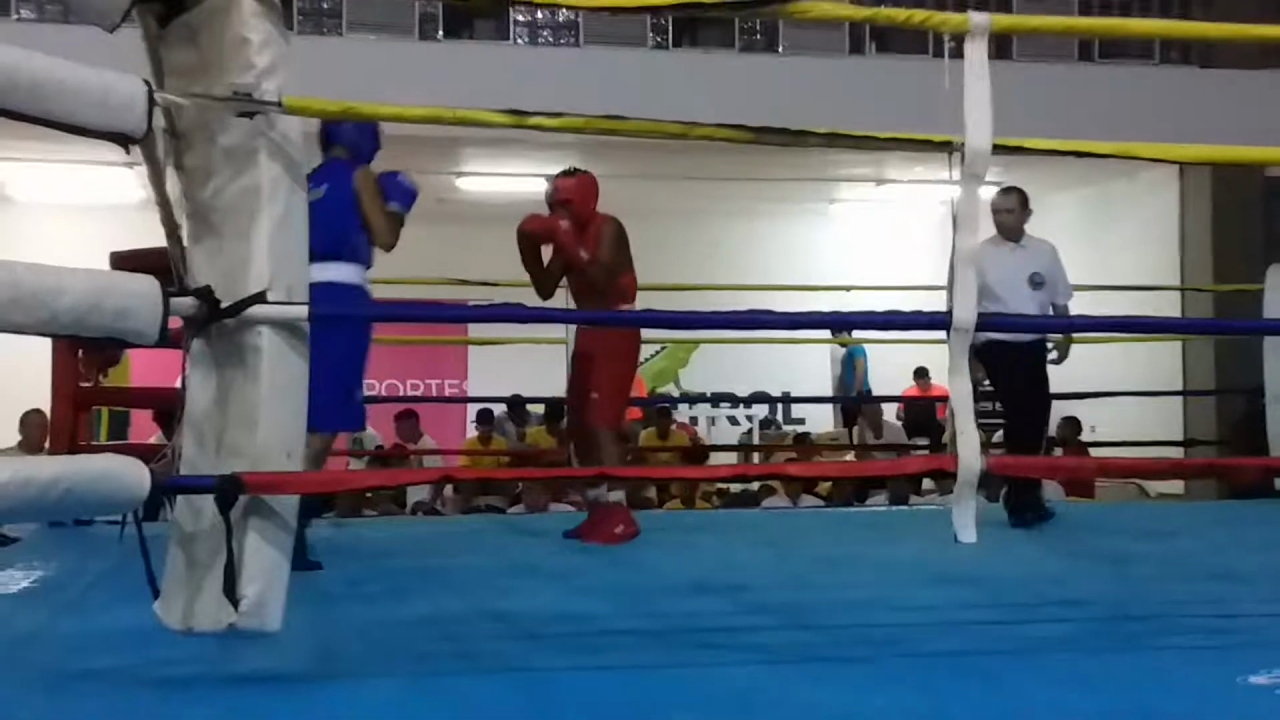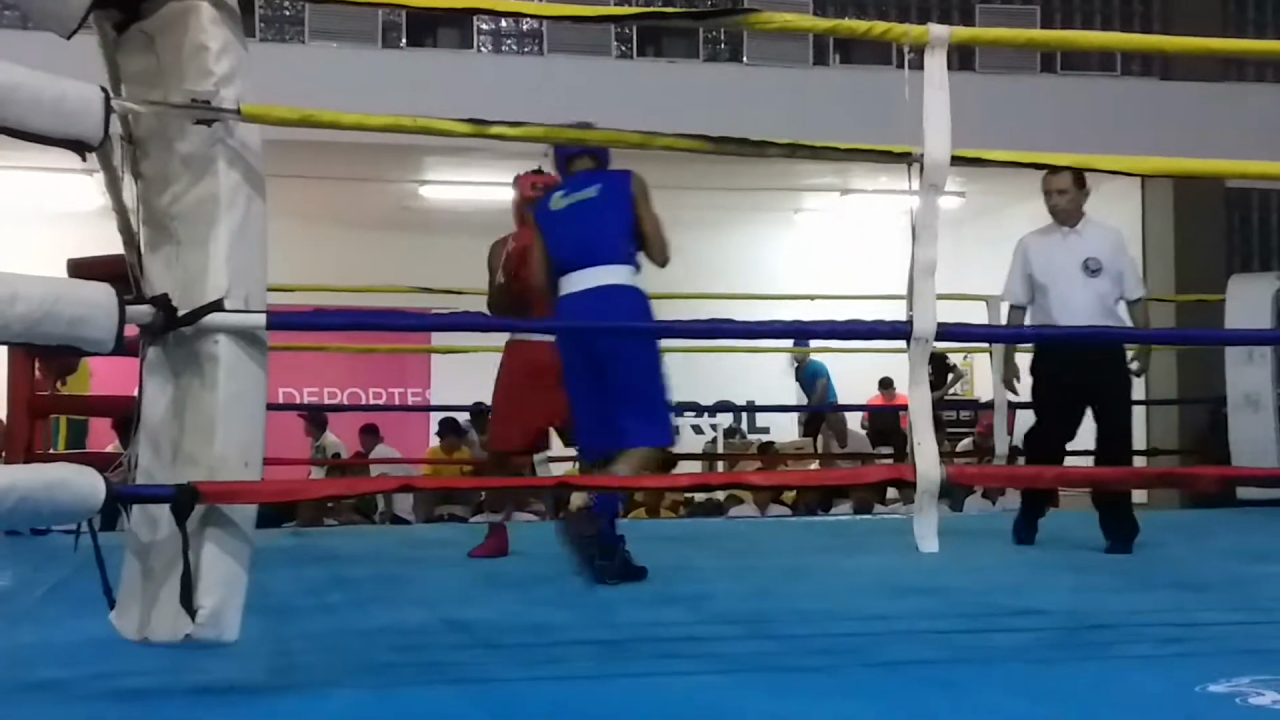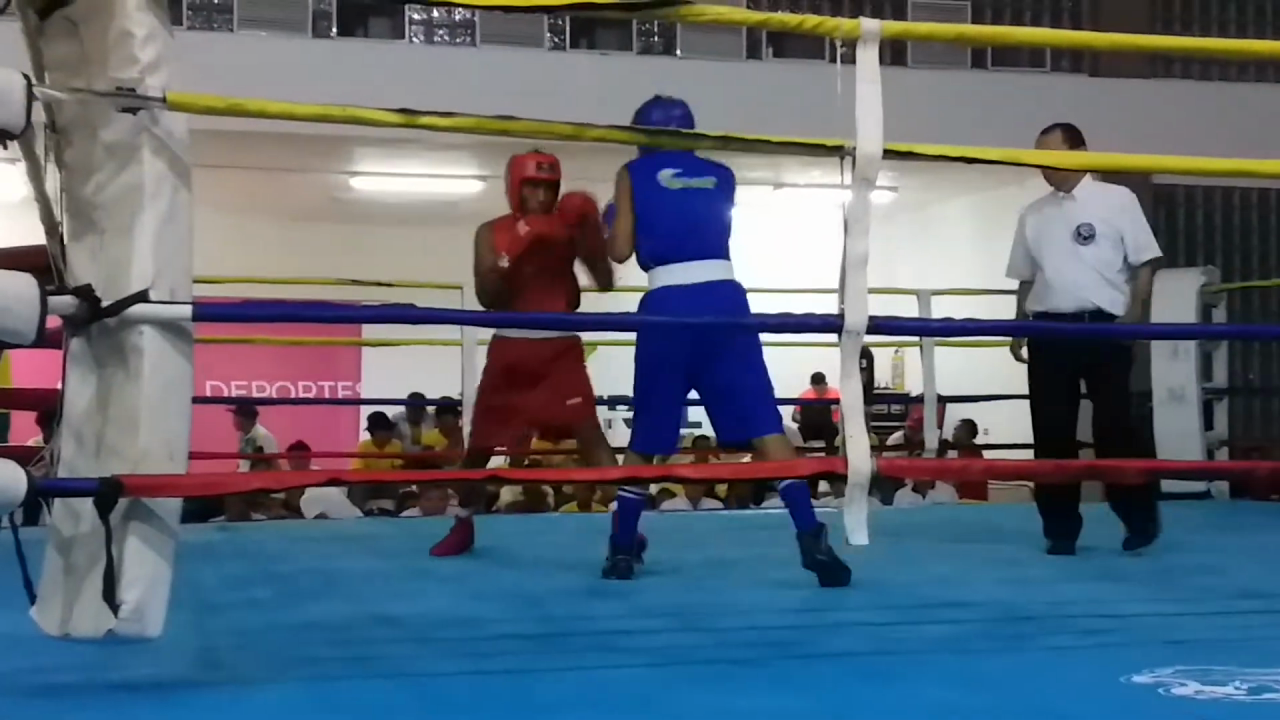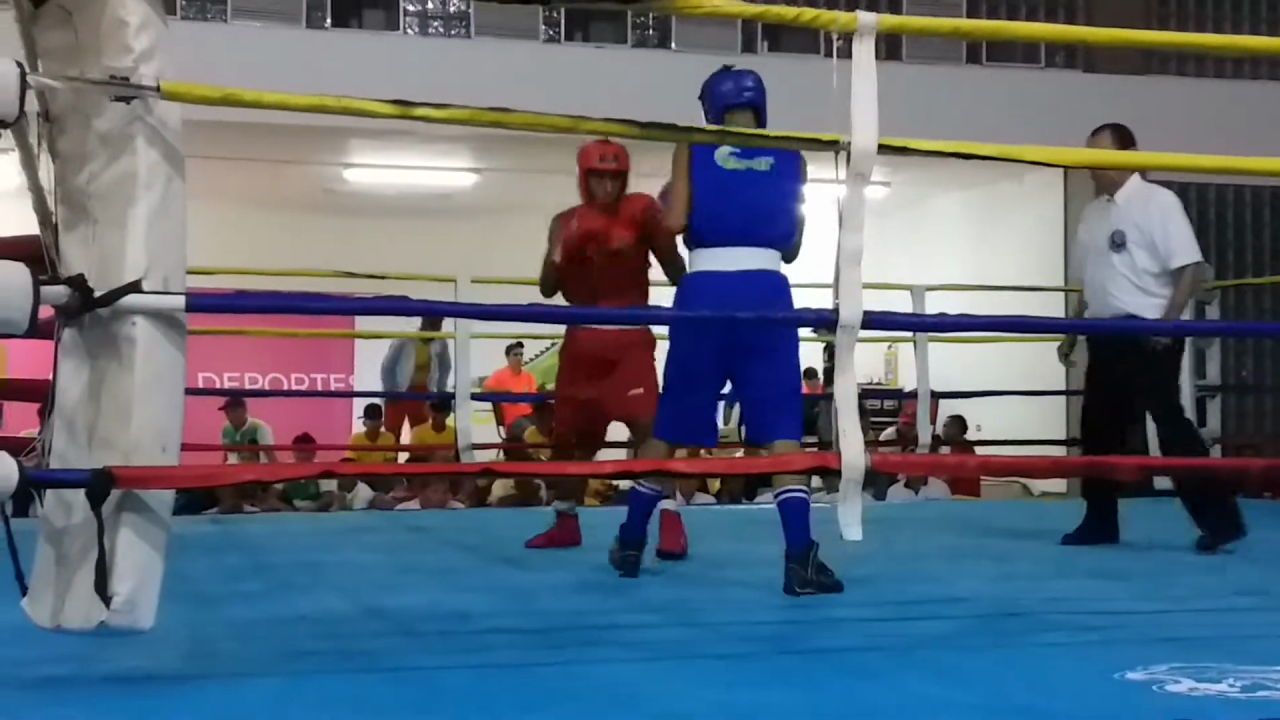
dt=1s
person 1, frame 1
left shoulder: (306, 187)
right shoulder: (359, 176)
right elbow: (386, 240)
right wrist: (397, 209)
left hip: (310, 301)
right hip: (344, 300)
left knee: (326, 419)
right knee: (328, 421)
person 1, frame 2
left shoulder: (545, 206)
right shoulder: (626, 183)
left elbow: (539, 277)
right elbow: (659, 254)
left hip: (571, 312)
right hip: (620, 307)
left knee: (598, 441)
right knee: (649, 431)
left ankle: (608, 551)
right ankle: (593, 521)
person 1, frame 3
left shoulder: (633, 174)
right shoulder: (722, 177)
left elbow: (621, 251)
left wrist: (619, 223)
left hip: (667, 306)
right hip: (723, 300)
left knee: (647, 437)
right knee: (764, 426)
left ankle: (622, 550)
right ankle: (812, 539)
person 1, frame 4
left shoulder: (694, 148)
right shoulder: (790, 159)
left elbow: (673, 223)
right elbow: (791, 248)
left hip: (704, 293)
right hip: (765, 292)
left knee: (672, 425)
right knee: (783, 430)
left ankle: (631, 542)
right ankle: (800, 559)
person 2, frame 1
left shoulder: (1045, 252)
right shoulder: (979, 256)
left elbow: (1059, 301)
left wrist: (1065, 338)
right wrist: (968, 354)
left hip: (1033, 348)
right hip: (997, 349)
left knee: (1034, 423)
right knee: (1021, 419)
left ankle: (1020, 501)
right ankle: (1026, 500)
person 2, frame 2
left shoulder: (1110, 238)
right shoulder: (1030, 245)
left elbow: (1133, 297)
right elbow: (1018, 306)
left wrist: (1144, 344)
right wrist: (1008, 358)
left hip: (1105, 351)
right hip: (1054, 353)
left knee: (1115, 440)
right knee: (1047, 437)
left ankle: (1119, 530)
right ankle: (1029, 517)
person 2, frame 3
left shoulder: (1117, 199)
right shoulder: (1033, 215)
left elbow: (1144, 262)
right elbow: (1027, 279)
left wrist: (1134, 315)
left hip: (1105, 327)
right hip: (1051, 331)
left knee: (1114, 424)
right knee: (1052, 432)
left ankle: (1139, 516)
right ankle: (1060, 527)
person 2, frame 4
left shoulder: (1158, 201)
right shoulder: (1090, 213)
left elbow: (1189, 268)
left wrist: (1169, 323)
right wrist: (1072, 332)
left hip: (1149, 335)
right hip: (1106, 338)
left knee: (1170, 423)
right knee: (1098, 429)
left ankle: (1219, 517)
right ankle: (1100, 520)
person 3, frame 1
left shoulder: (608, 229)
right shoulder: (566, 237)
left elbow: (603, 281)
right elbow: (545, 290)
left wrist: (572, 246)
right wrist: (530, 250)
left hip: (616, 332)
right hip: (589, 332)
left knee: (600, 421)
right knee: (577, 425)
left ankle: (619, 516)
right ankle: (599, 508)
person 3, frame 2
right shoulder: (504, 249)
right elbow: (498, 309)
right wrist: (509, 269)
right hip: (524, 351)
right knee: (501, 444)
right ankle: (496, 531)
person 3, frame 3
left shoulder: (571, 226)
right shoulder: (492, 233)
left elbow: (606, 282)
right elbow: (487, 297)
left wrist: (592, 230)
right wrist: (514, 253)
left hip: (560, 347)
right hip: (510, 349)
left knee: (587, 429)
right knee: (479, 446)
right ankle: (462, 528)
person 3, frame 4
left shoulder: (642, 211)
right shoulder: (564, 223)
left elbow: (677, 275)
right elbow: (547, 288)
left wrist: (659, 235)
right wrist: (565, 248)
left hip: (630, 336)
right hip: (583, 337)
left knee: (646, 422)
right knee: (564, 436)
left ankle: (670, 523)
right ankle: (566, 522)
